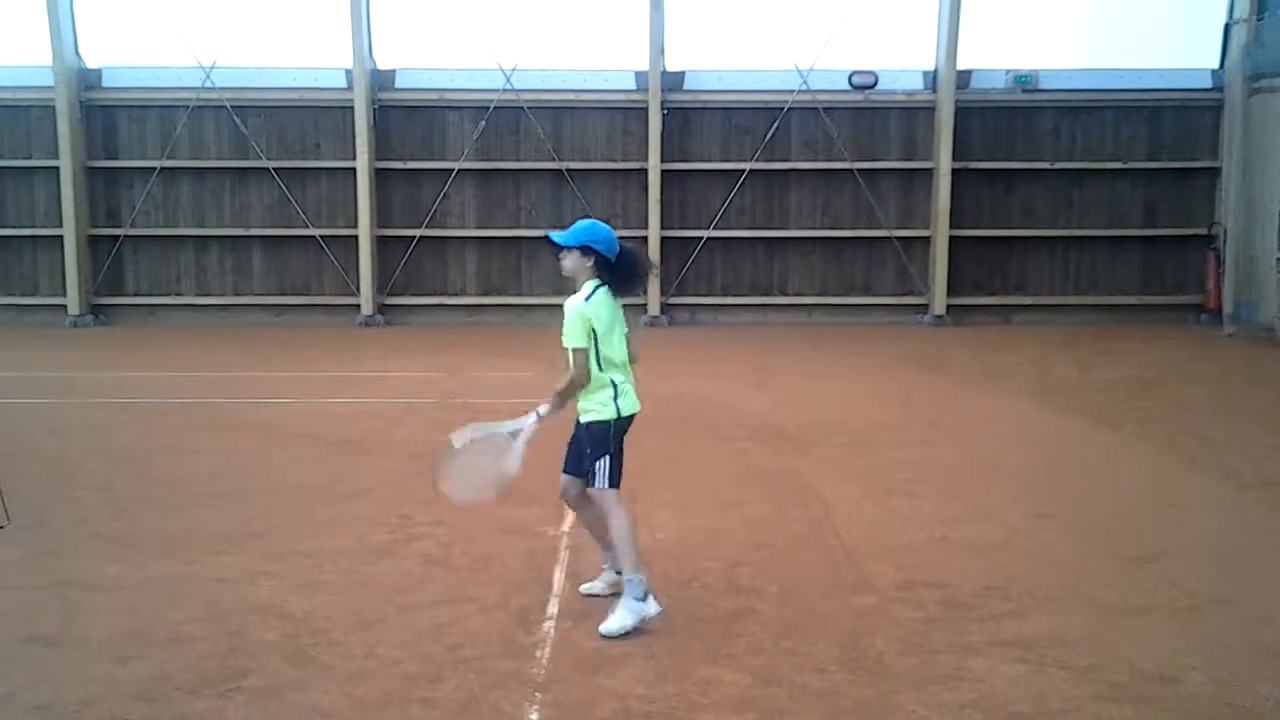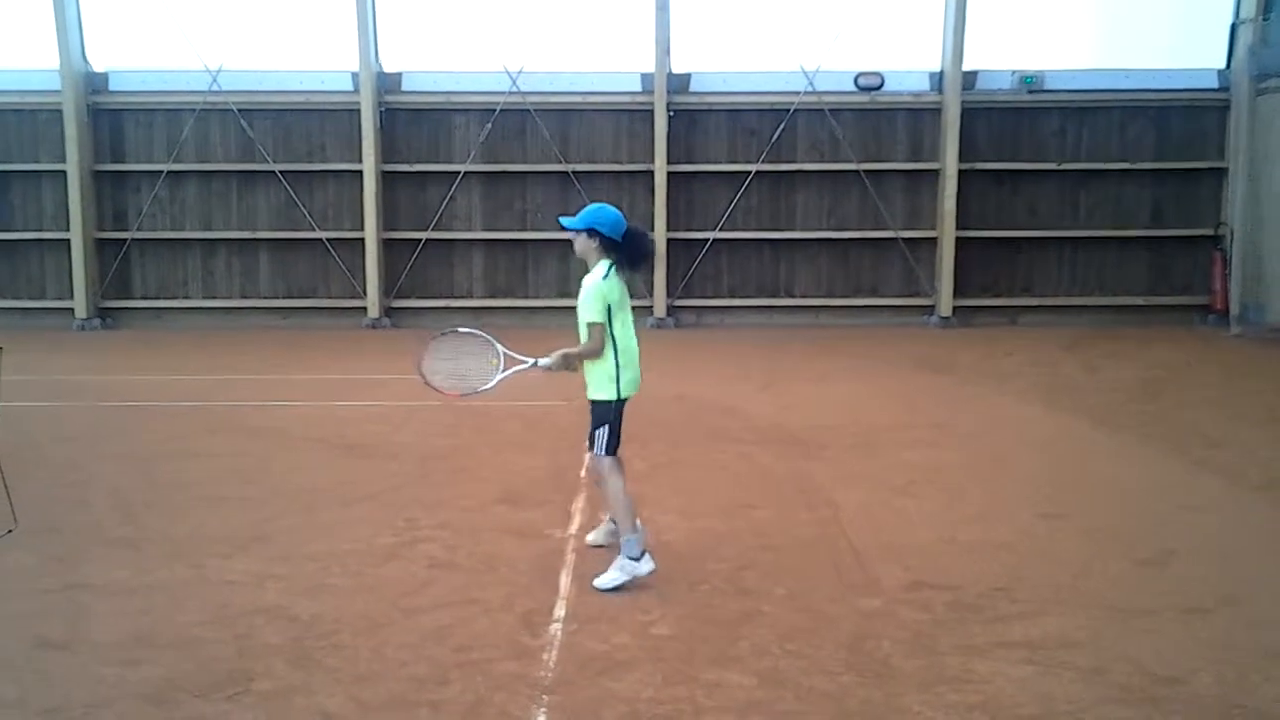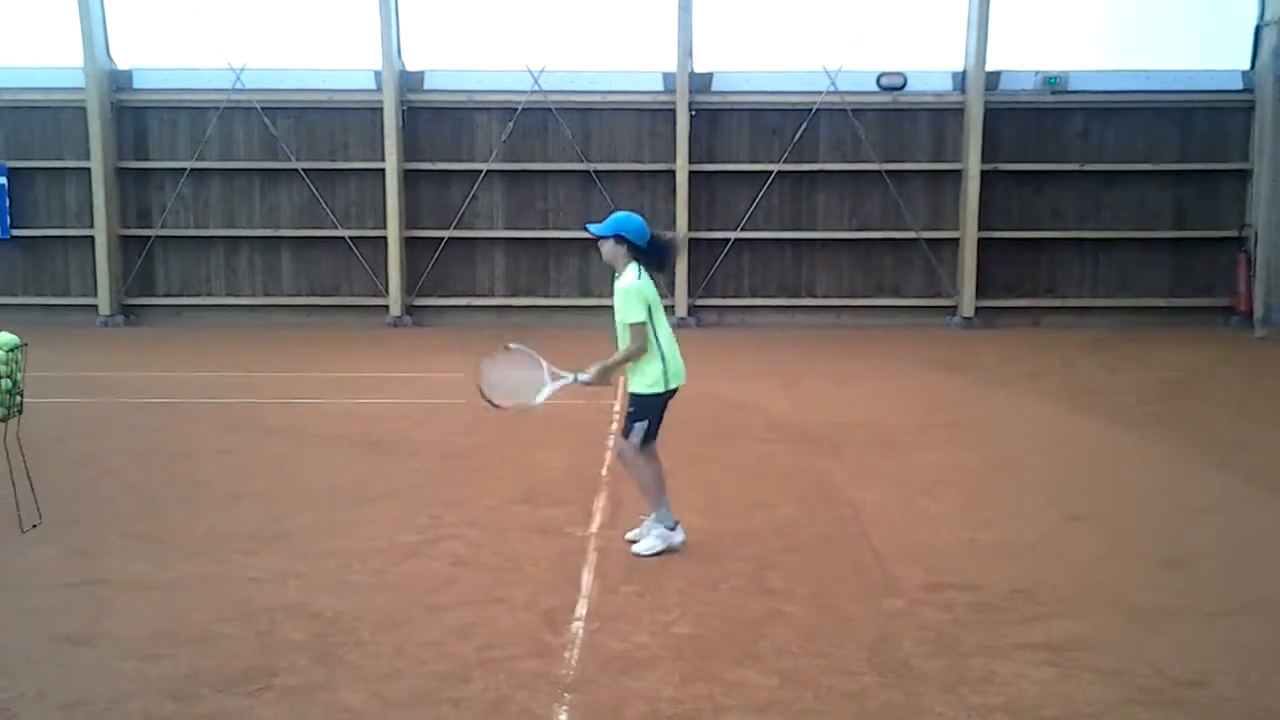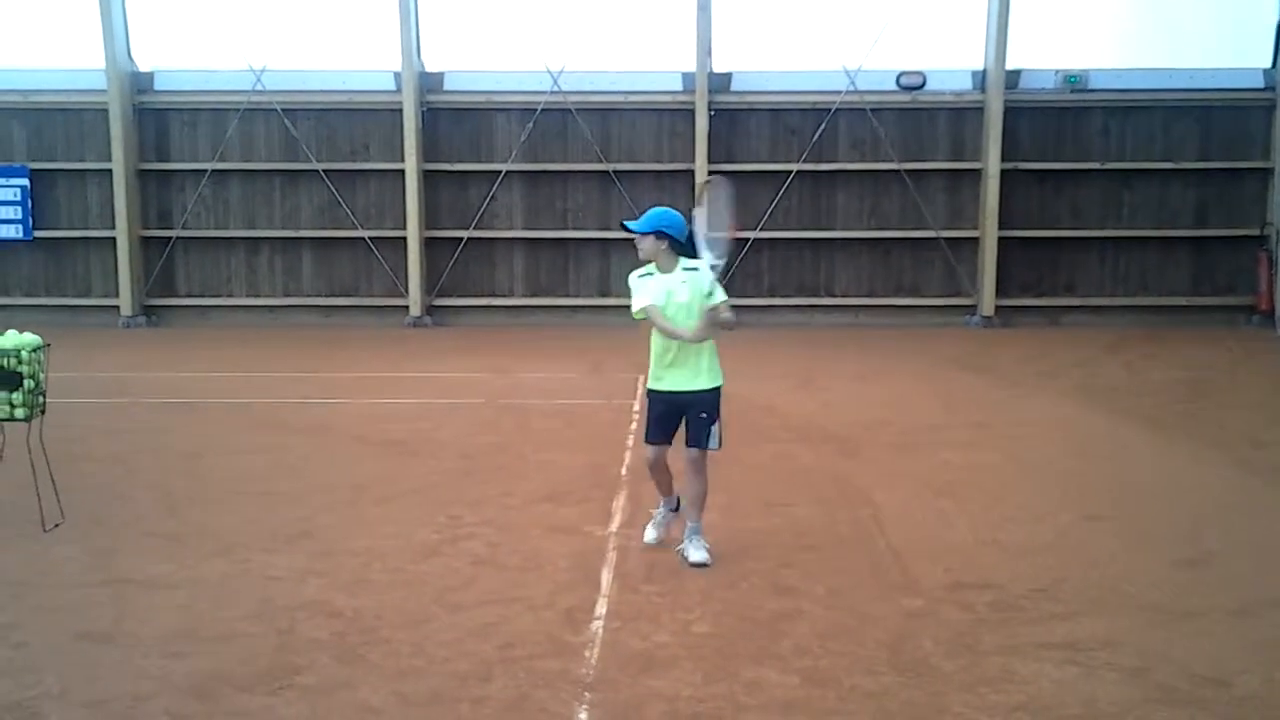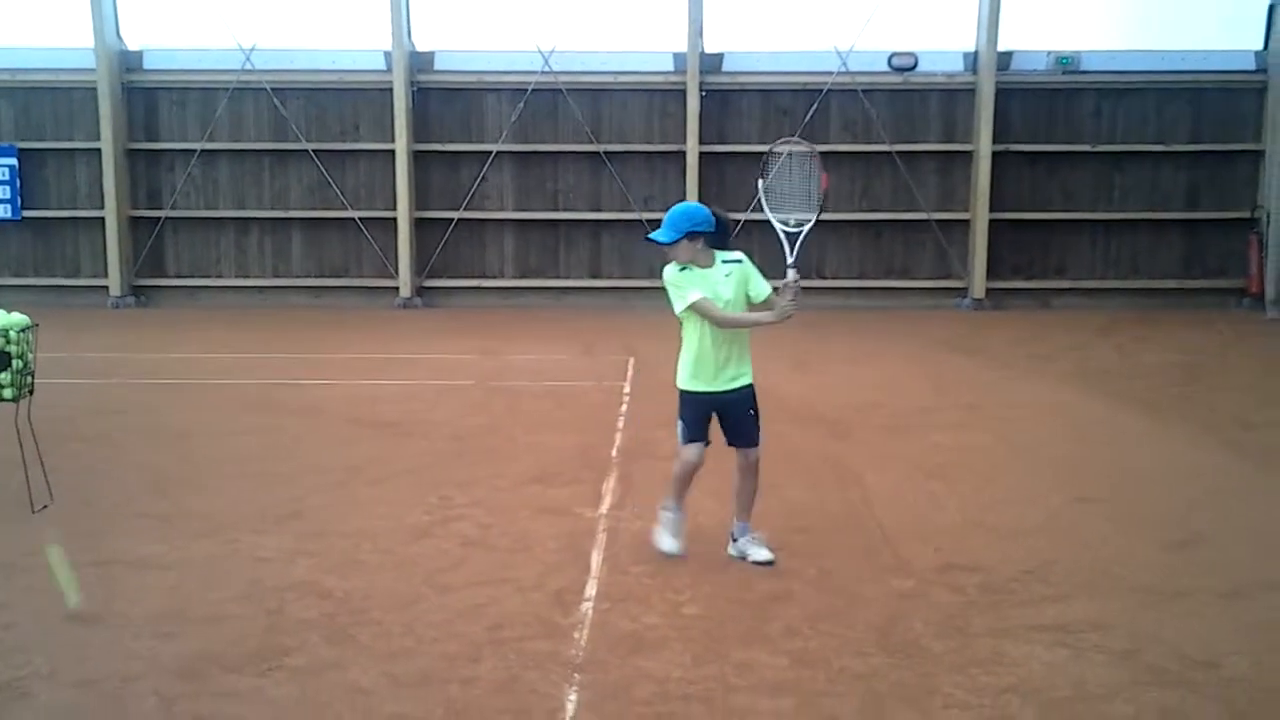
dt=0.5s
person 1, frame 1
left shoulder: (578, 305)
right shoulder: (607, 297)
left elbow: (580, 375)
right elbow: (628, 355)
left wrist: (556, 400)
left hip: (604, 412)
right hip: (599, 410)
left knee: (605, 497)
right knee: (571, 491)
left ankle: (636, 596)
right ankle: (619, 568)
person 1, frame 2
left shoulder: (595, 282)
right shoulder: (609, 275)
left elbow: (595, 346)
left wrist: (566, 355)
right wrist: (575, 356)
left hip: (610, 385)
right hip: (608, 383)
left knee: (604, 466)
right knee: (600, 460)
left ankle: (633, 556)
right ankle: (620, 521)
person 1, frame 3
left shoulder: (630, 284)
right shoulder: (631, 277)
left elbow: (639, 346)
left wrist: (605, 368)
right wrist: (611, 365)
left hip: (655, 379)
right hip: (650, 377)
left knee: (628, 450)
right knee: (643, 449)
left ankle: (666, 526)
right ankle: (661, 520)
person 1, frame 4
left shoulder: (698, 271)
right shoulder: (640, 279)
left elbow: (727, 318)
right elbow: (657, 322)
left wrist: (716, 319)
right wrist: (690, 334)
left hip: (702, 381)
right hip: (662, 382)
left knee: (696, 457)
right knee: (653, 456)
left ankle: (693, 536)
right ankle: (669, 505)
person 1, frame 5
left shoulder: (738, 263)
right shoulder: (674, 275)
left elbow: (769, 306)
right elbow: (716, 317)
left wrist: (785, 301)
right wrist: (769, 317)
left hip: (738, 380)
right hip: (696, 383)
left knee: (749, 459)
right knee: (691, 457)
left ankle: (742, 535)
right ankle: (671, 514)
